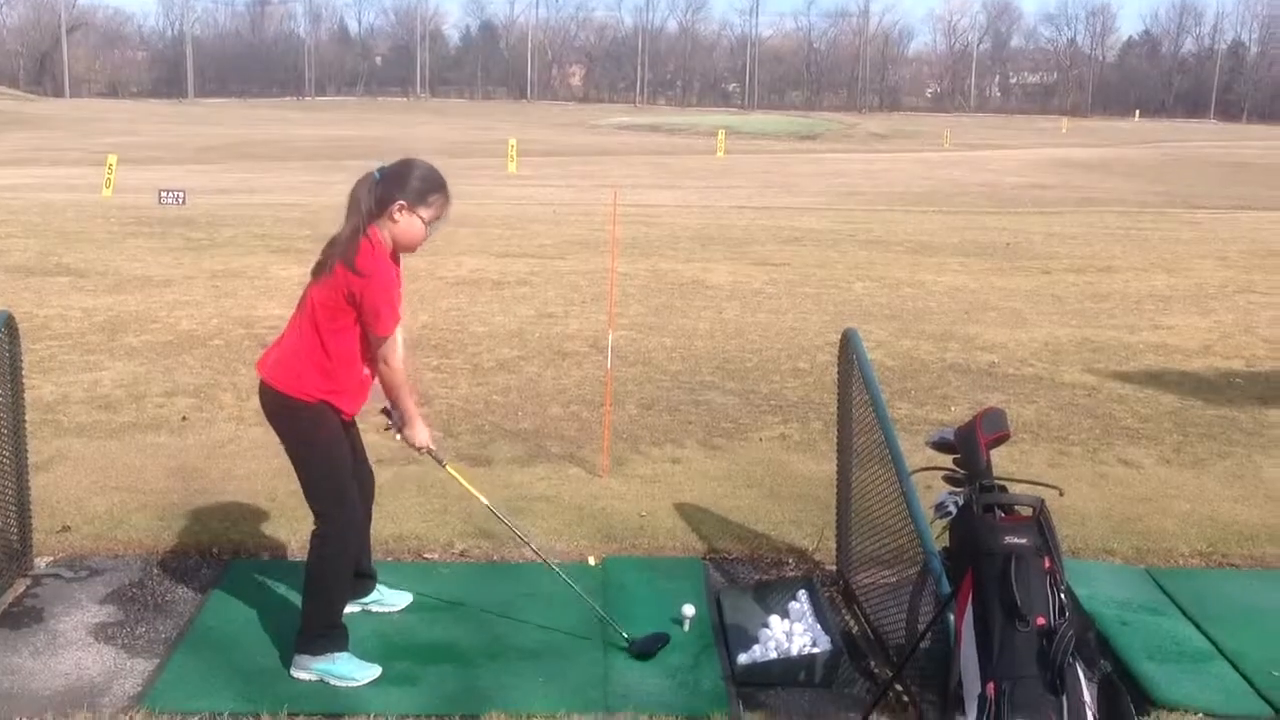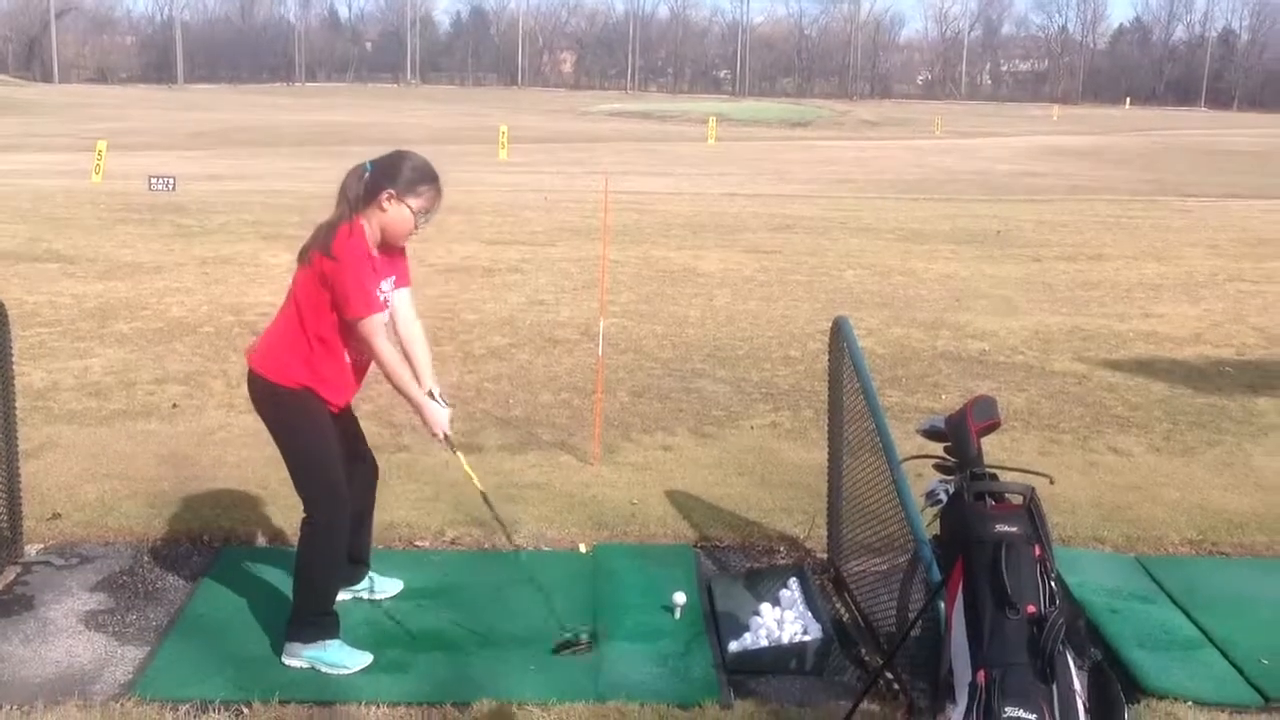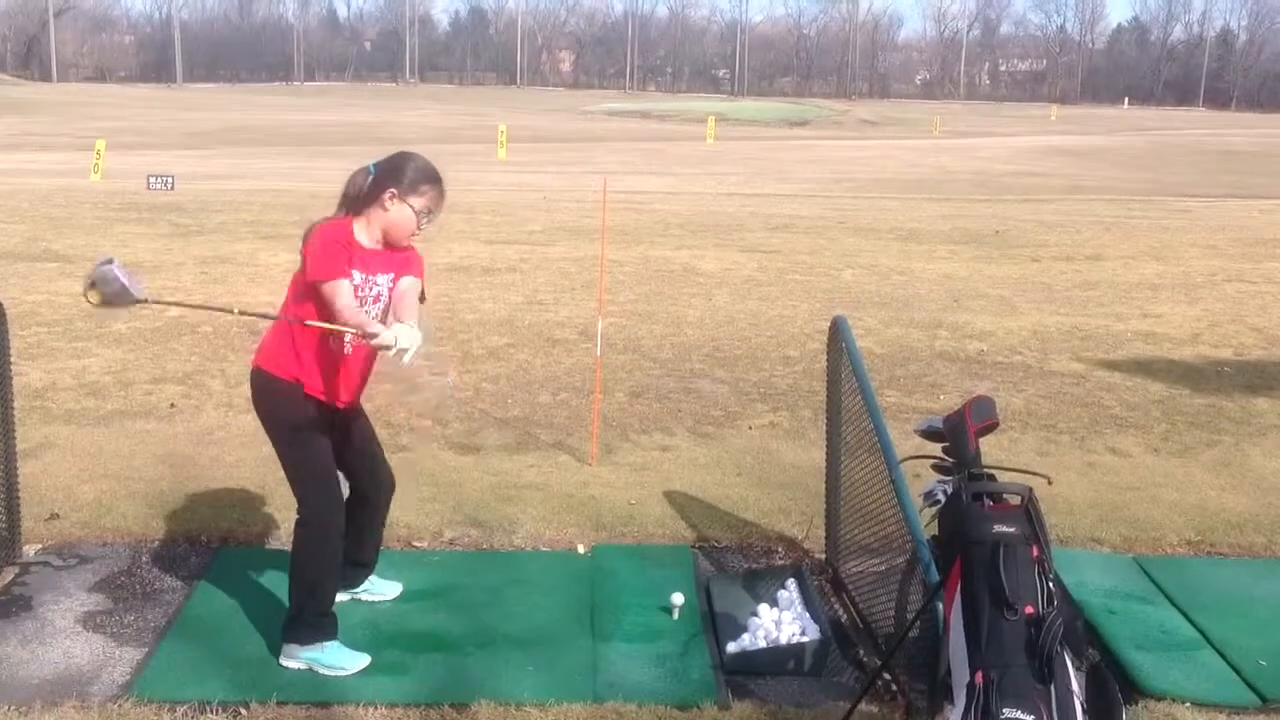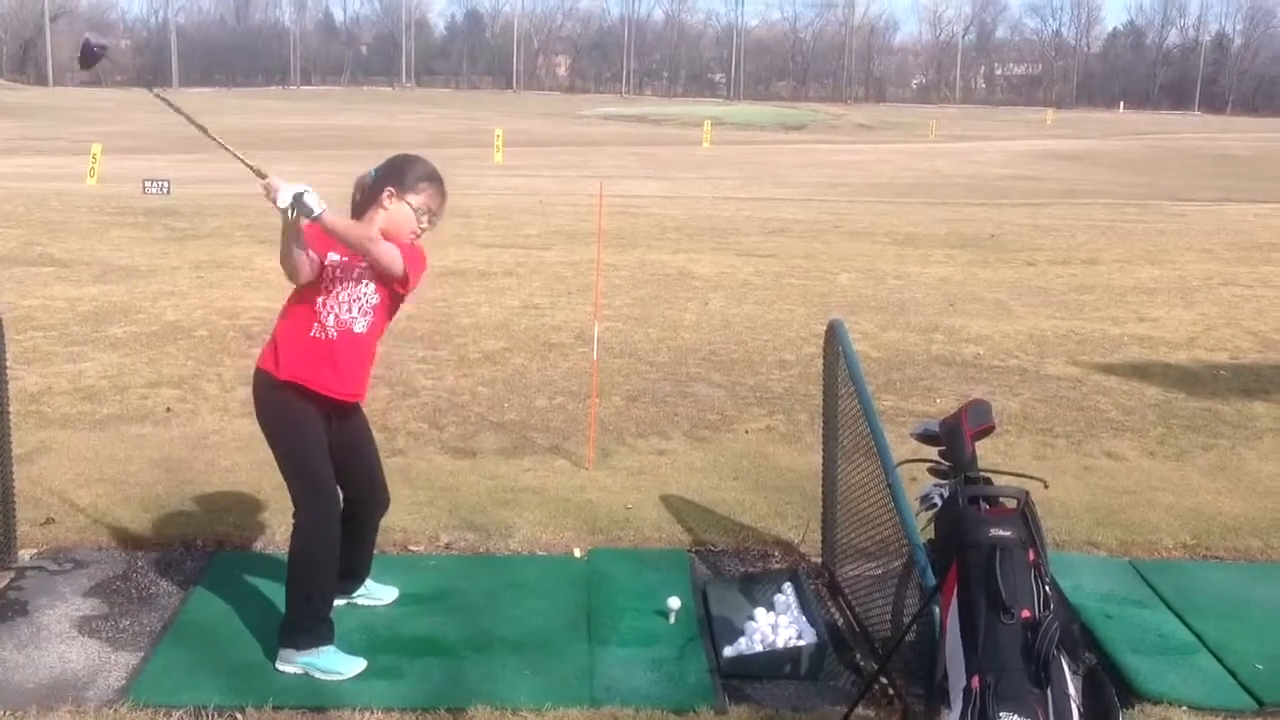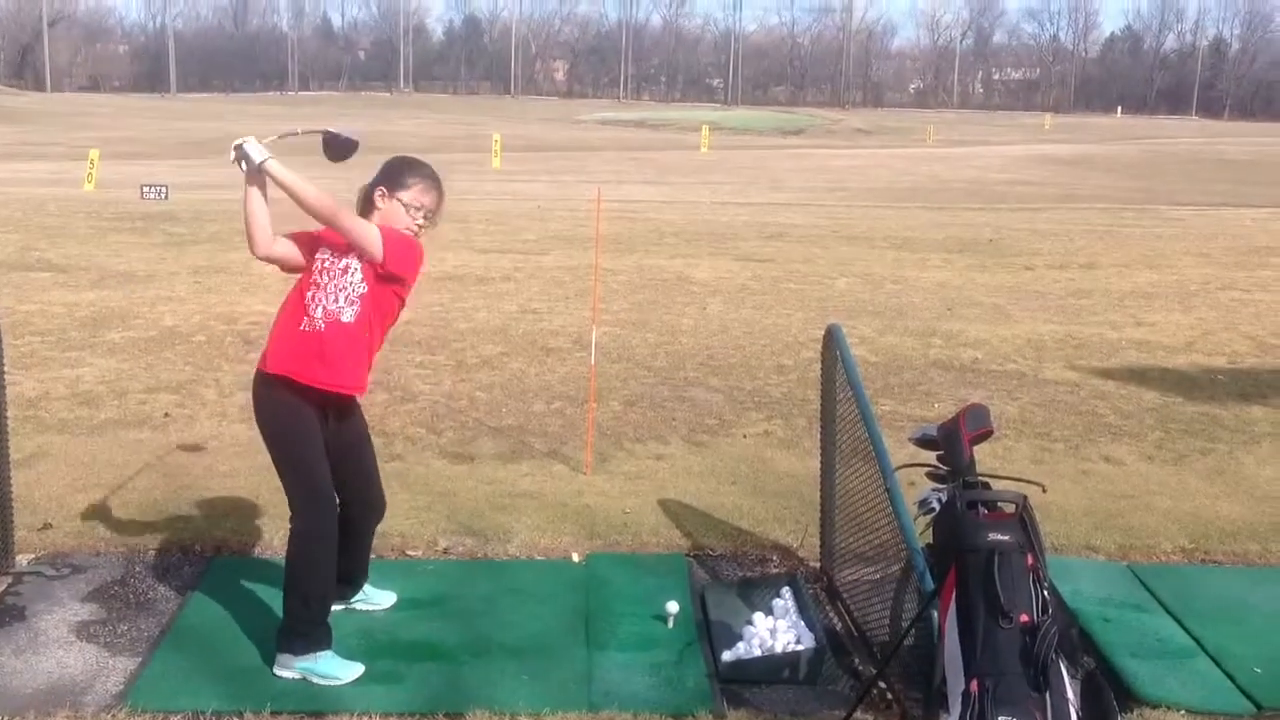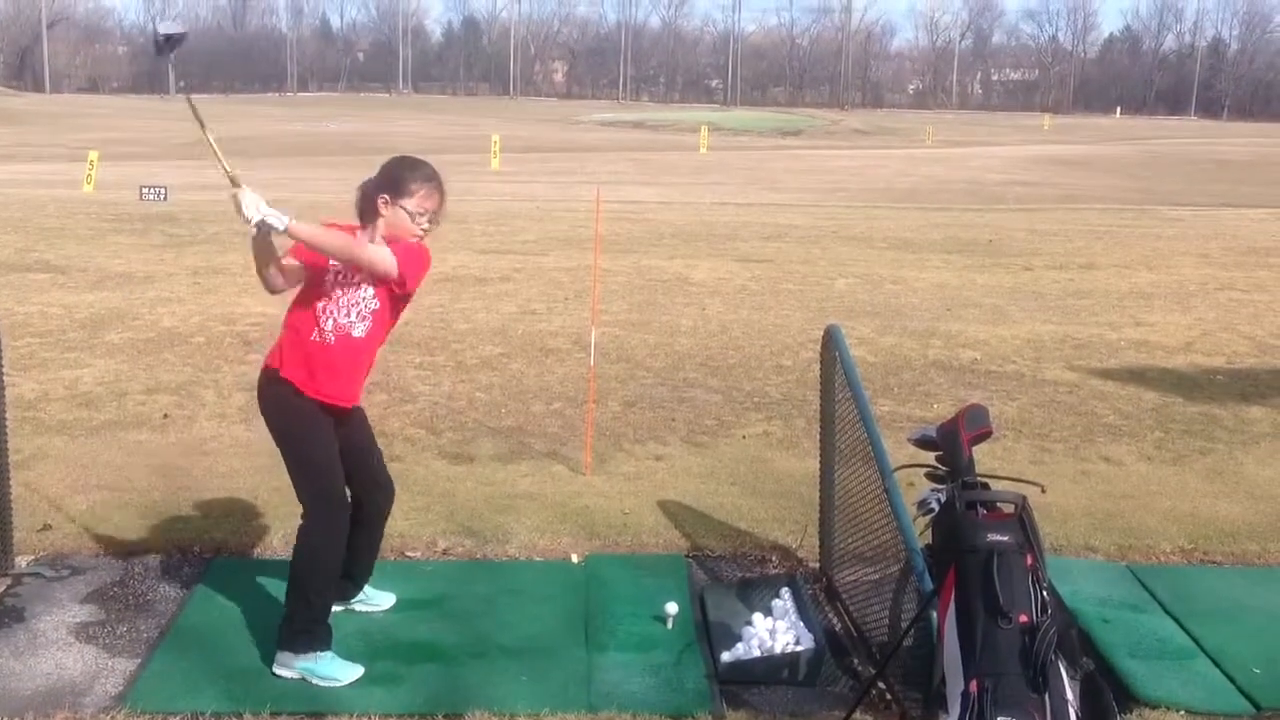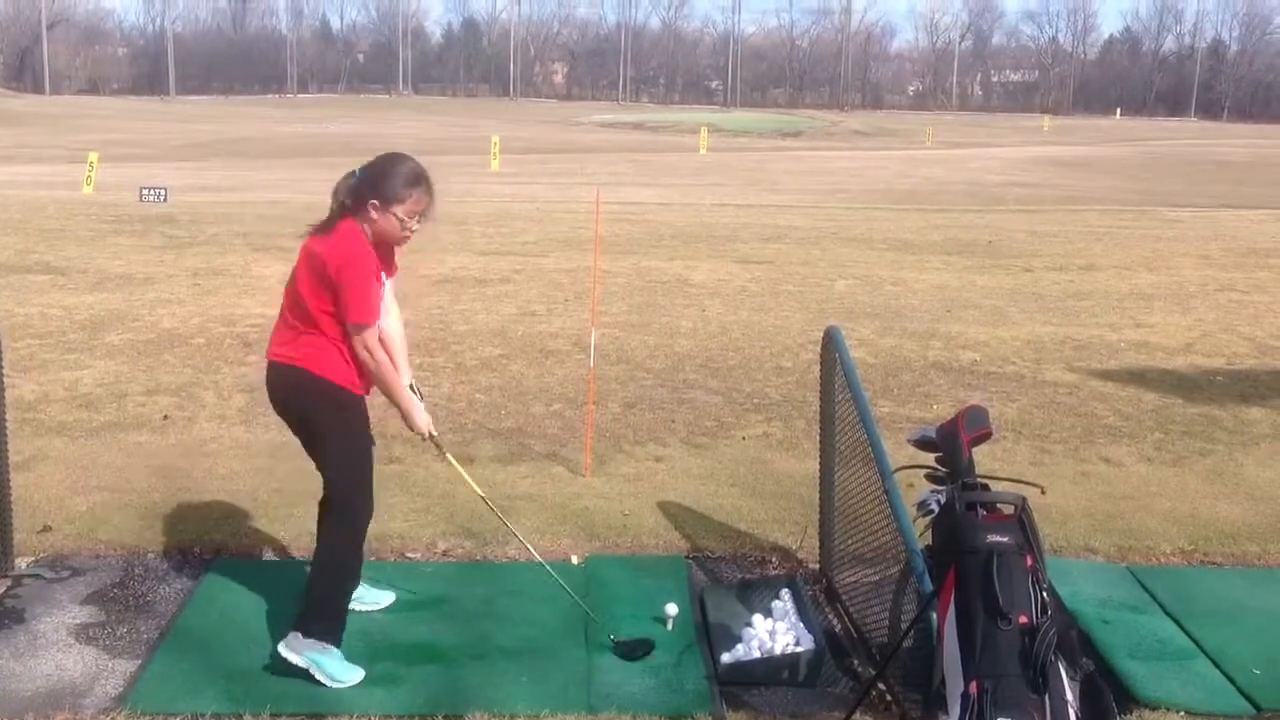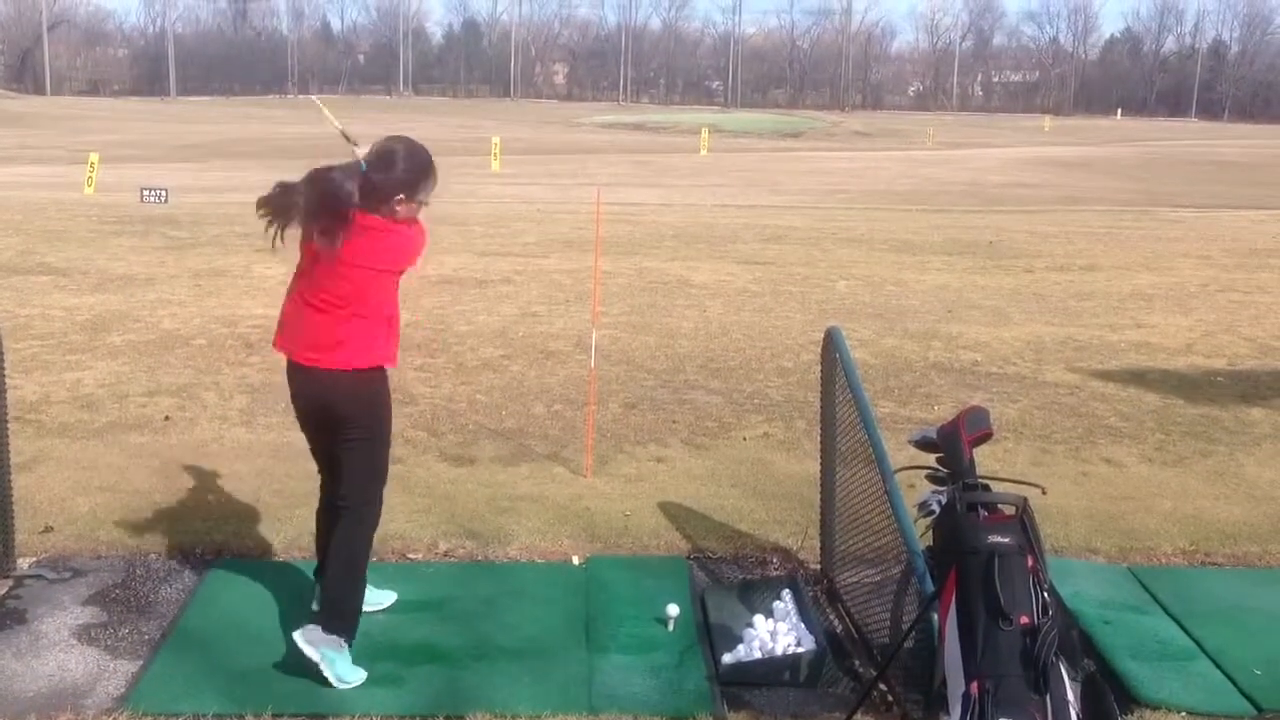
dt=0.2s
person 1, frame 1
left shoulder: (377, 252)
right shoulder: (370, 266)
left elbow: (391, 339)
right elbow: (389, 358)
left wrist: (405, 410)
right wrist: (412, 422)
left hip: (324, 392)
right hip: (298, 396)
left knee: (359, 487)
right knee: (339, 512)
left ankle: (356, 587)
right ankle: (317, 649)
person 1, frame 2
left shoulder: (391, 253)
right shoulder: (343, 247)
left elbow: (405, 318)
right elbow: (374, 339)
left wrist: (432, 388)
right wrist: (423, 401)
left hip: (327, 386)
right hip: (285, 384)
left knee: (360, 473)
right knee: (330, 500)
left ankle: (349, 573)
right ankle: (308, 636)
person 1, frame 3
left shoulder: (406, 258)
right shoulder: (329, 235)
left elbow: (407, 298)
right elbow: (342, 304)
left wrist: (405, 328)
right wrist: (375, 329)
left hip: (339, 392)
right hip: (284, 383)
left knee: (376, 482)
right knee: (323, 502)
left ankle: (350, 576)
right ankle: (306, 638)
person 1, frame 4
left shoulder: (410, 259)
right shoulder: (322, 237)
left elbow: (370, 247)
right elbow: (300, 272)
left wrist: (317, 210)
right wrist: (292, 216)
left hip: (340, 398)
right hip: (284, 389)
left knee: (370, 496)
right knee: (319, 507)
left ankle: (346, 581)
right ankle: (302, 643)
person 1, frame 5
left shoulder: (407, 254)
right shoulder: (324, 241)
left elbow: (339, 216)
right elbow: (264, 247)
left wrist: (269, 164)
right wrist: (253, 179)
left hip: (337, 397)
right hip: (283, 389)
left knee: (366, 500)
right knee: (316, 511)
left ankle: (344, 586)
right ankle: (299, 648)
person 1, frame 6
left shoulder: (413, 258)
right shoulder: (328, 242)
left elbow: (349, 253)
right elbow: (277, 281)
left wrist: (284, 222)
right wrist: (262, 232)
left hip: (339, 395)
right hip: (292, 387)
left knee: (375, 492)
right knee: (326, 505)
left ankle: (346, 586)
right ankle: (300, 646)
person 1, frame 7
left shoulder: (356, 240)
right shoulder: (351, 255)
left elbow: (388, 323)
right elbow: (366, 346)
left wrist: (406, 381)
right wrist: (406, 403)
left hip: (290, 378)
right hip: (325, 386)
left knee: (344, 488)
right knee: (351, 505)
left ankle: (338, 585)
right ankle: (313, 635)
person 1, frame 8
left shoulder: (318, 214)
right shoulder: (406, 236)
left wrist: (375, 166)
left hip: (306, 376)
right hip: (359, 384)
left knee: (336, 489)
right knee: (361, 506)
left ankle: (336, 592)
right ankle: (328, 629)
